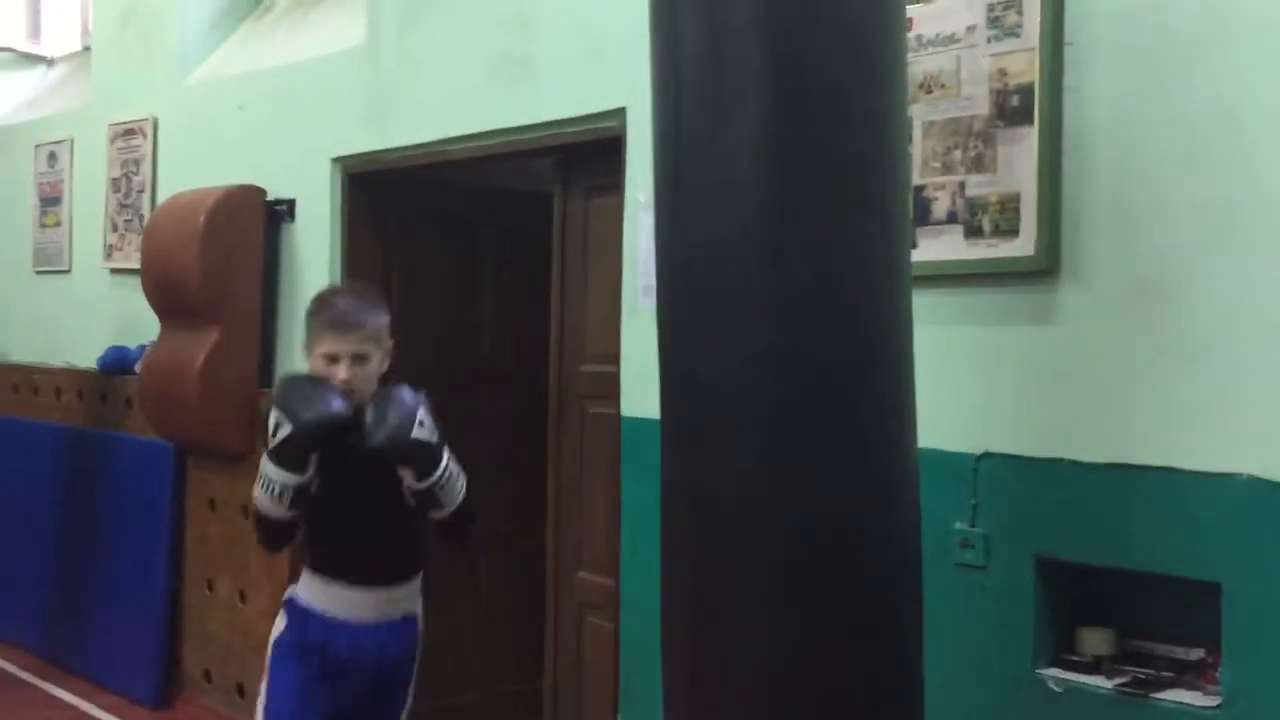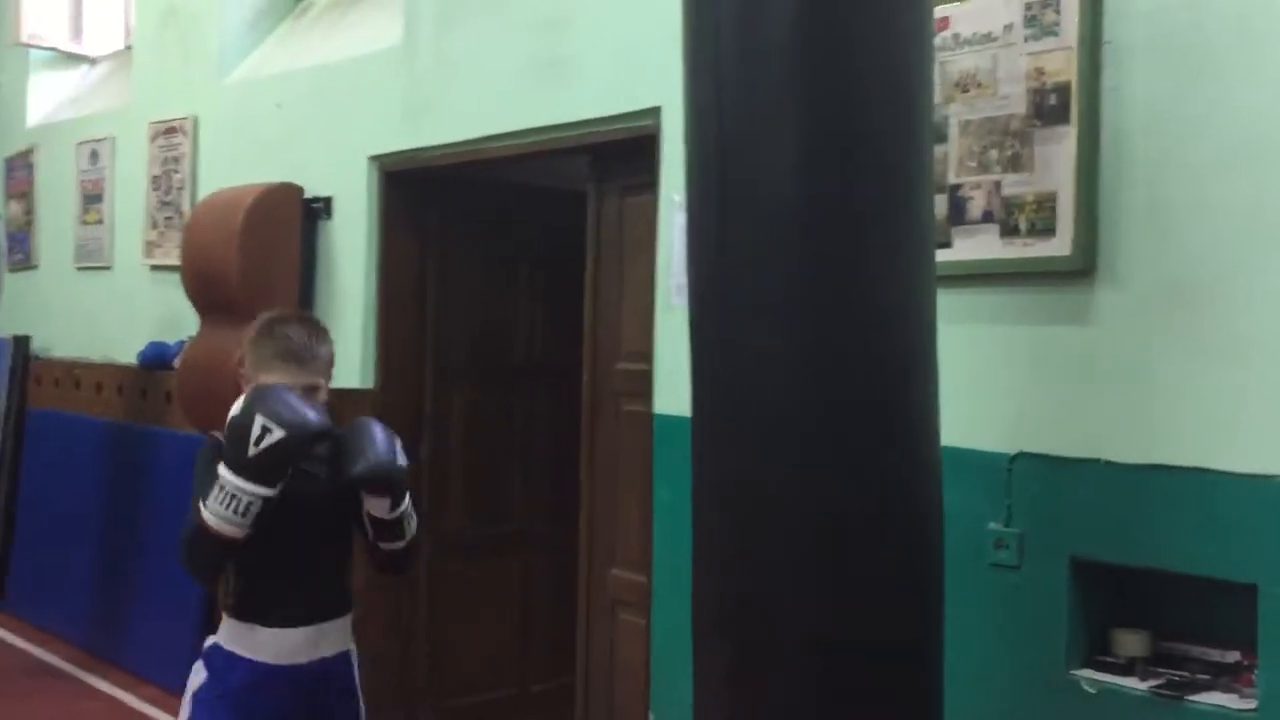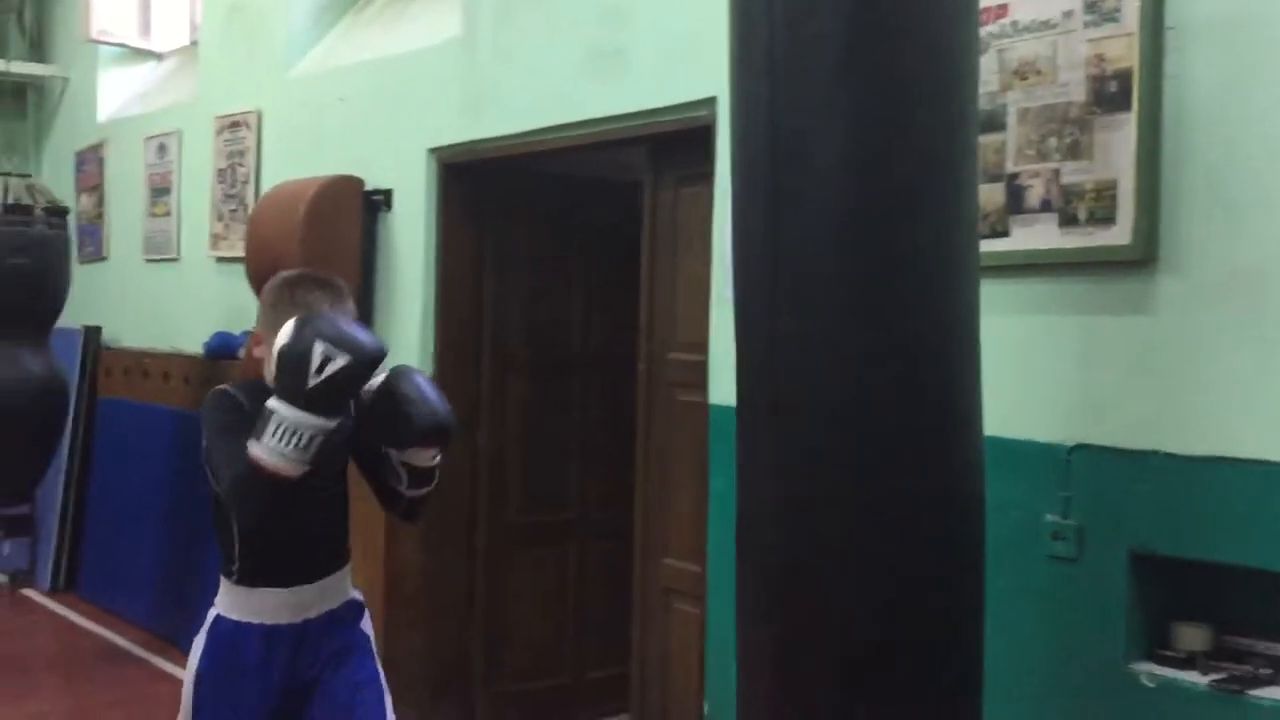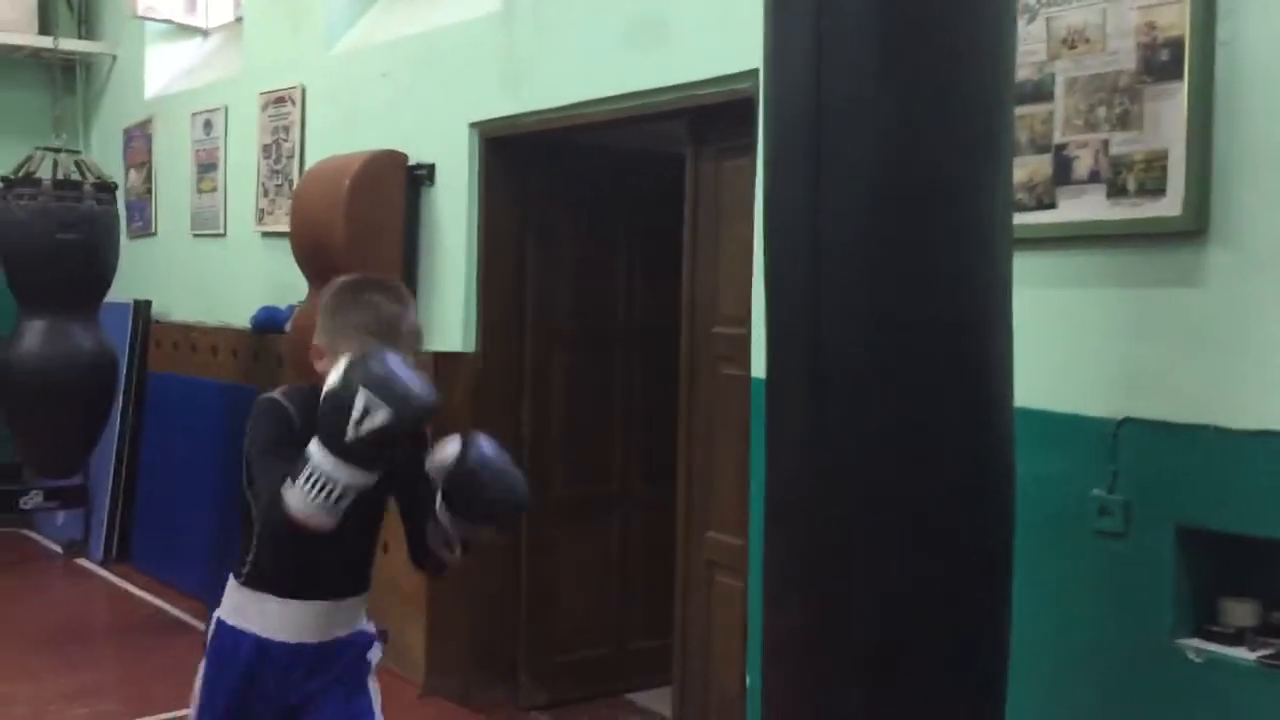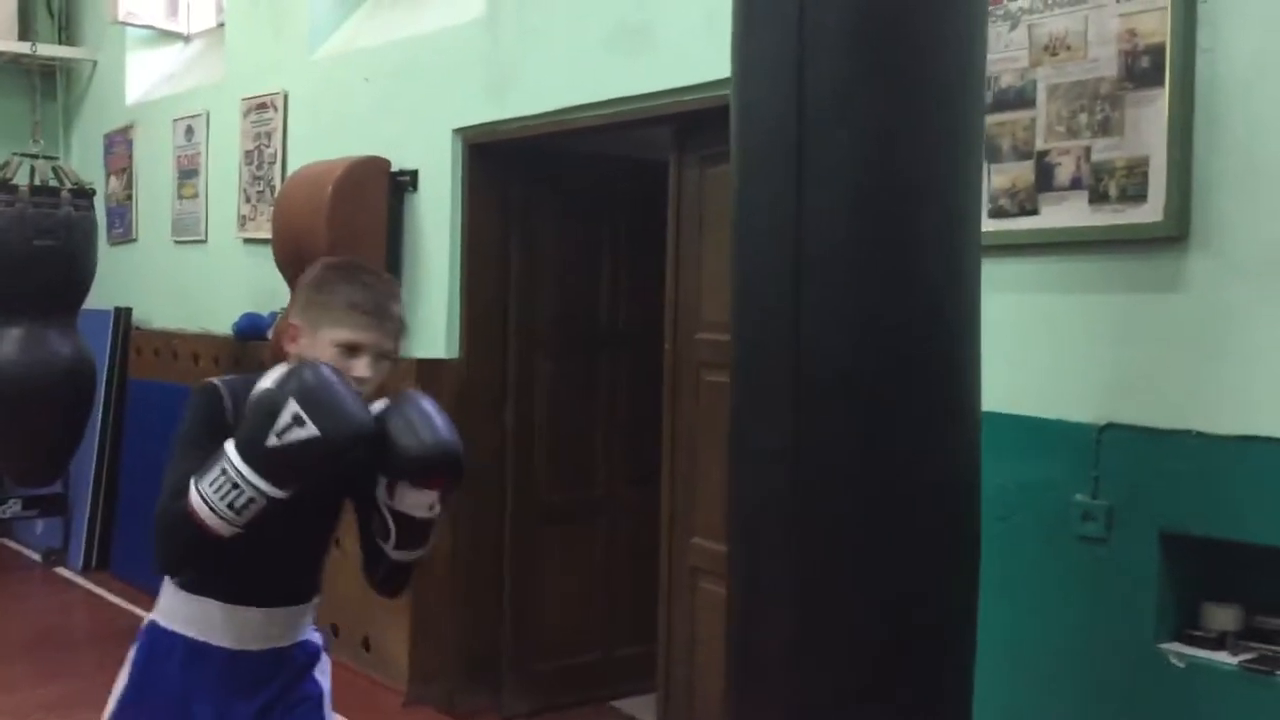
dt=0.2s
person 1, frame 1
left shoulder: (407, 417)
right shoulder: (302, 412)
left elbow: (460, 523)
right elbow: (272, 536)
left wrist: (426, 460)
right wrist: (286, 452)
left hip: (393, 624)
right hip: (314, 624)
person 1, frame 2
left shoulder: (346, 453)
right shoulder: (223, 451)
left elbow: (396, 560)
right elbow: (203, 565)
left wrist: (386, 493)
right wrist: (247, 470)
left hip: (329, 666)
right hip: (240, 666)
person 1, frame 3
left shoulder: (351, 407)
right shoulder: (230, 407)
left elbow: (404, 504)
right elbow: (250, 506)
left wrist: (419, 447)
right wrist: (300, 403)
left hip: (334, 623)
right hip: (246, 631)
person 1, frame 4
left shoulder: (402, 431)
right shoulder: (277, 415)
left elbow: (430, 555)
right elbow: (281, 537)
left wrist: (465, 512)
right wrist: (344, 449)
left hip: (340, 650)
right hip: (249, 640)
person 1, frame 5
left shoulder: (365, 434)
right shoulder: (219, 403)
left elbow: (387, 578)
right elbow: (174, 545)
left wrist: (415, 494)
right wrist: (258, 456)
left hip: (286, 664)
right hip: (183, 650)
